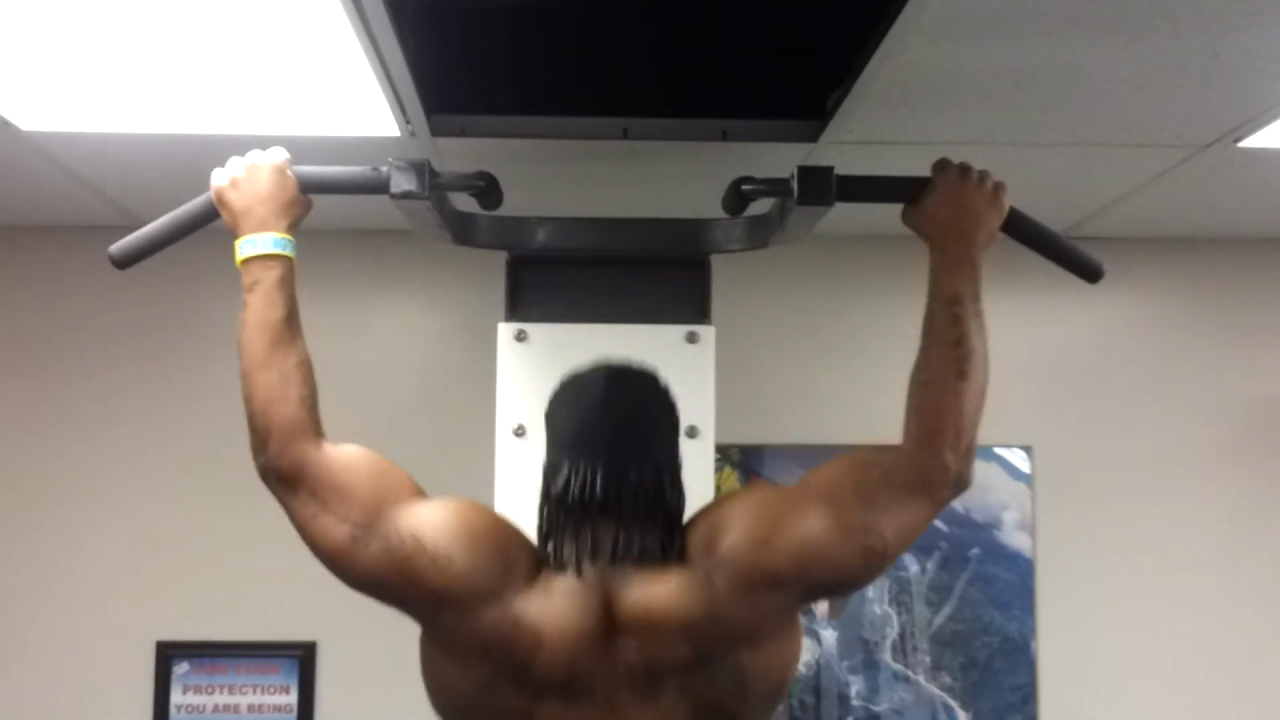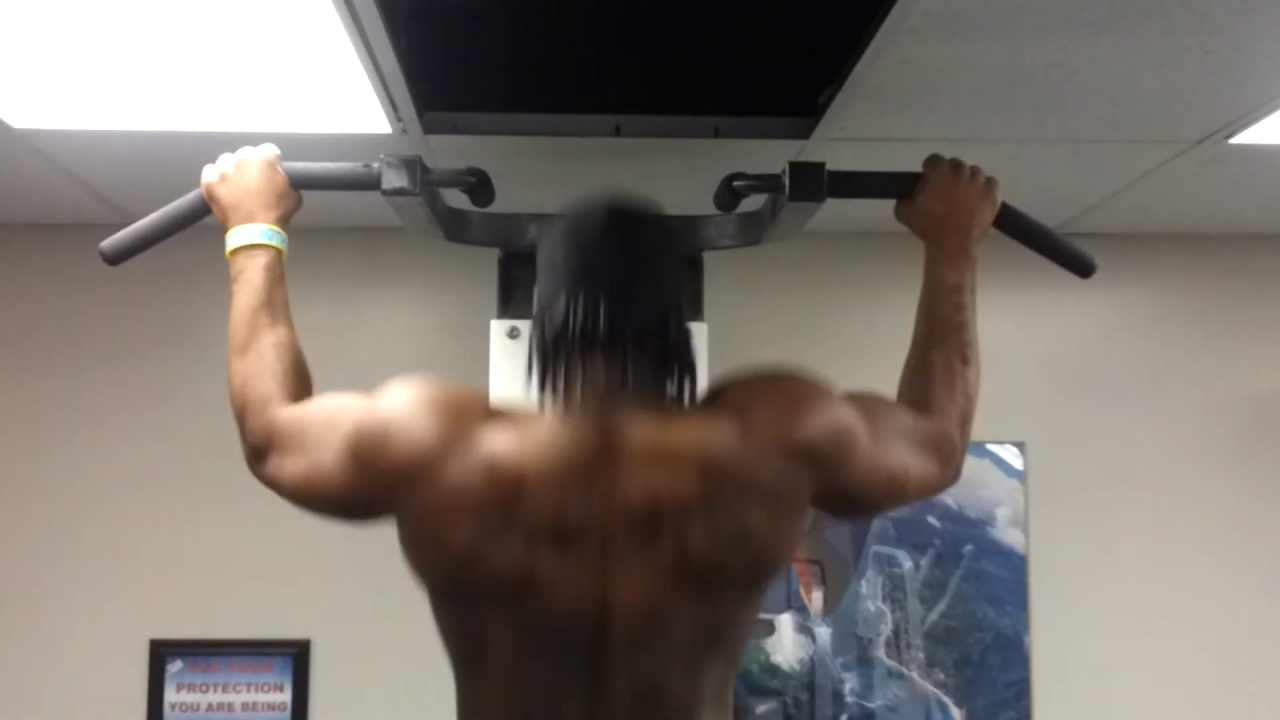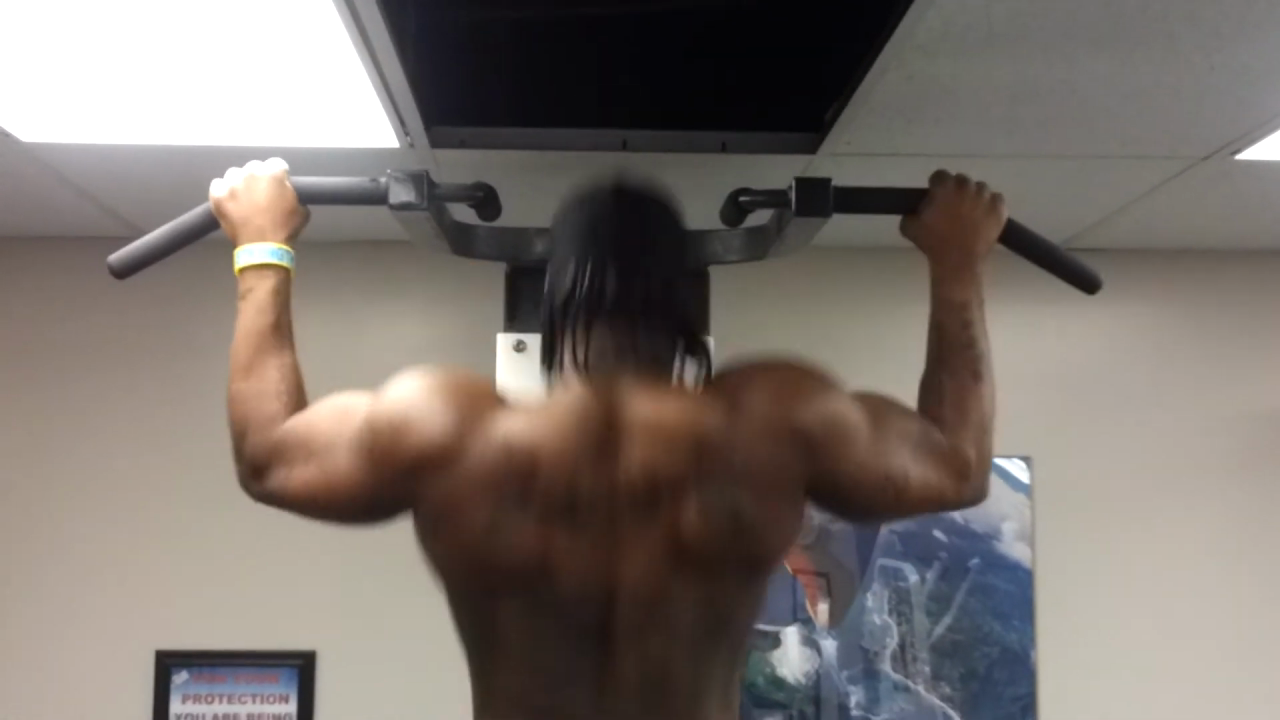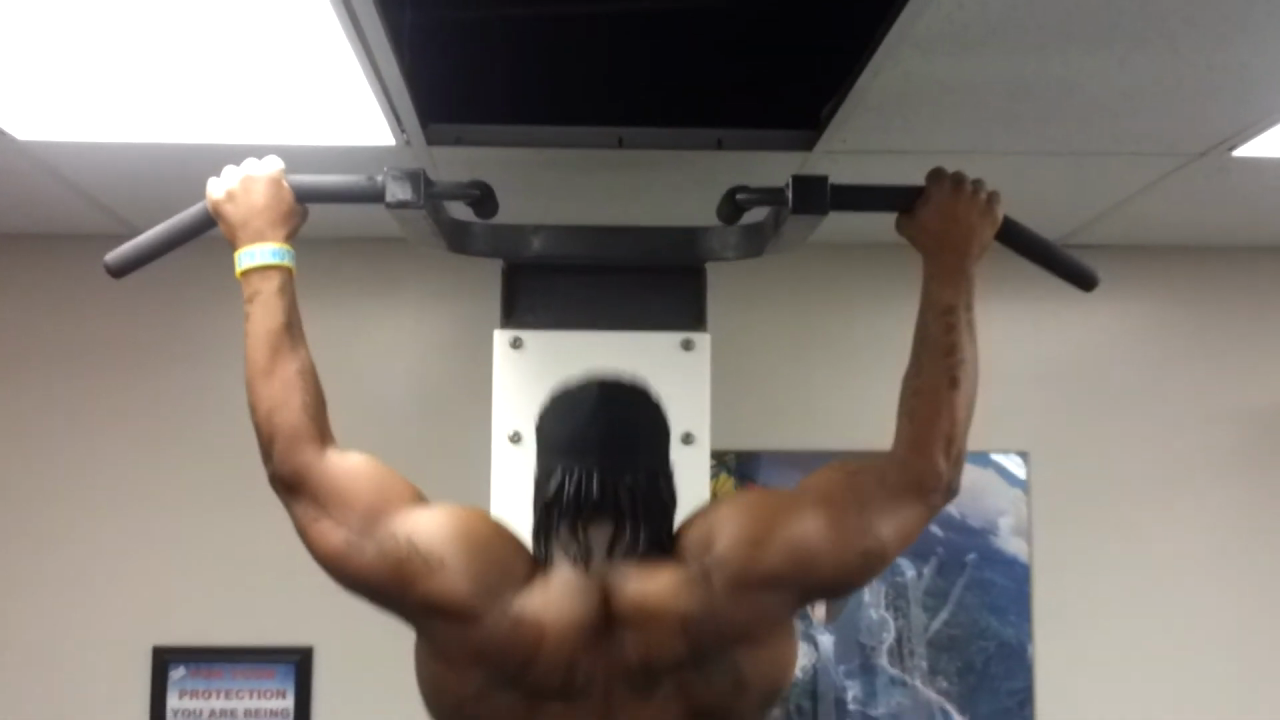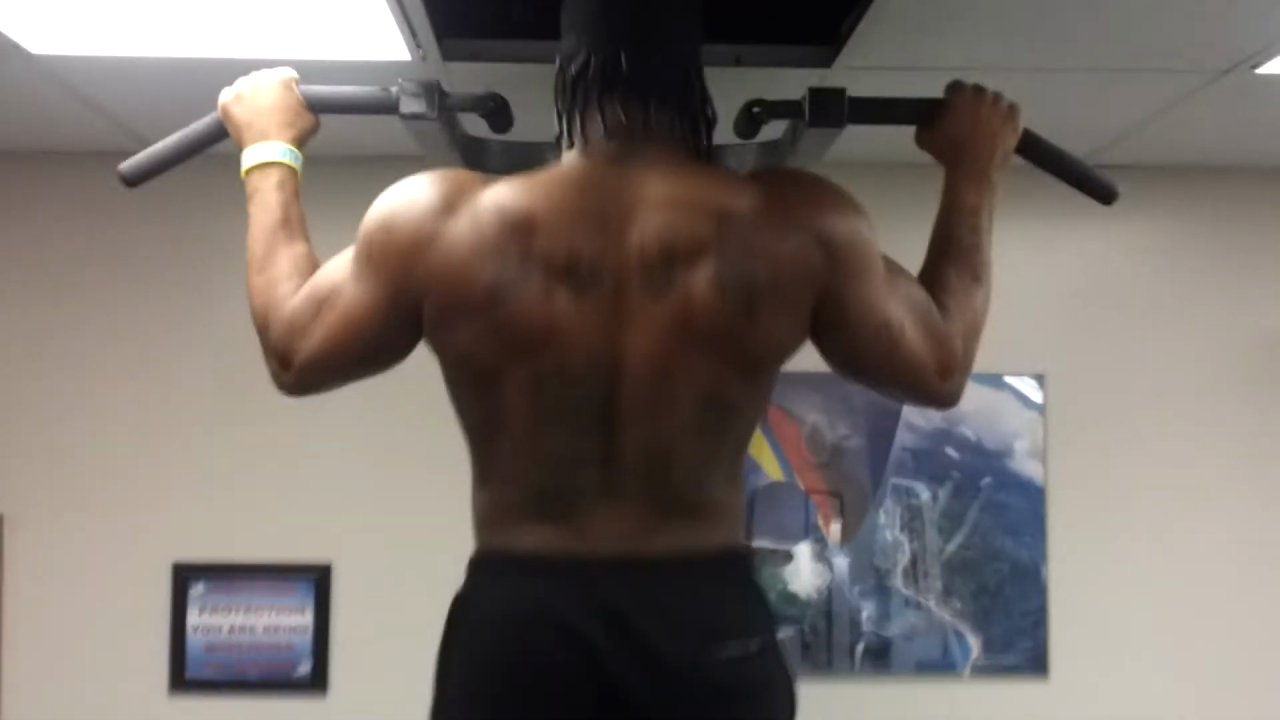
dt=0.5s
person 1, frame 1
left shoulder: (474, 590)
right shoulder: (743, 587)
left elbow: (286, 452)
right elbow: (939, 460)
left wrist: (265, 241)
right wrist: (955, 255)
person 1, frame 2
left shoulder: (440, 445)
right shoulder: (767, 442)
left elbow: (269, 436)
right elbow: (936, 449)
left wrist: (255, 233)
right wrist: (951, 249)
person 1, frame 3
left shoulder: (446, 427)
right shoulder: (772, 423)
left elbow: (264, 456)
right elbow: (959, 465)
left wrist: (262, 248)
right wrist: (958, 260)
person 1, frame 4
left shoulder: (465, 587)
right shoulder: (744, 580)
left elbow: (297, 460)
right elbow: (926, 472)
left wrist: (264, 252)
right wrist: (949, 265)
person 1, frame 5
left shoulder: (440, 217)
right shoulder: (790, 223)
left elbow: (291, 348)
right elbow: (940, 364)
left wrist: (270, 150)
right wrist: (971, 171)
left hip: (515, 629)
right hip: (710, 632)
